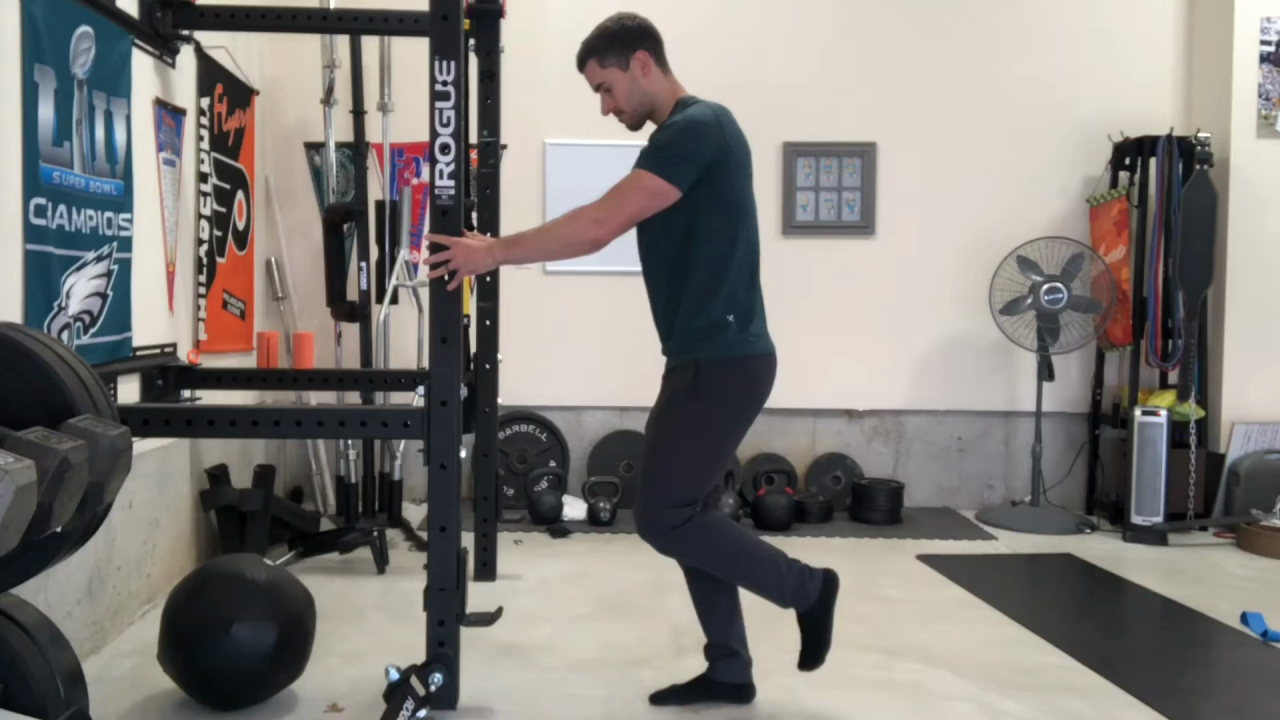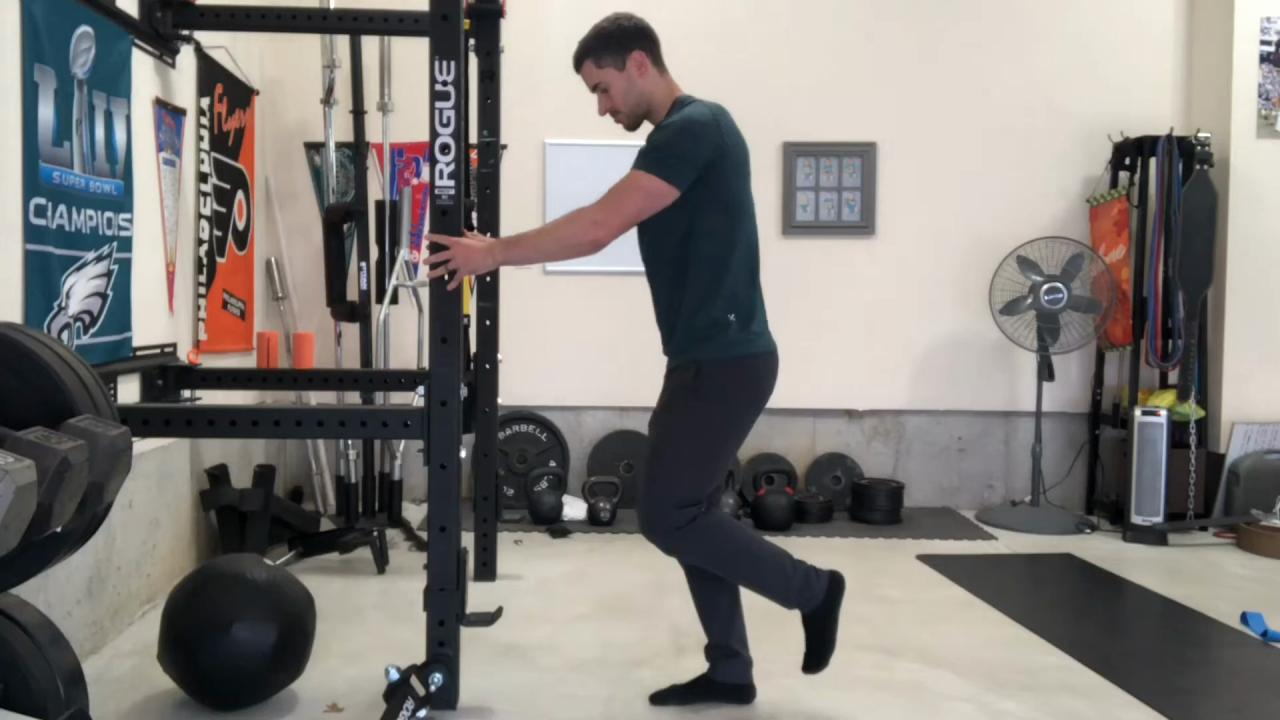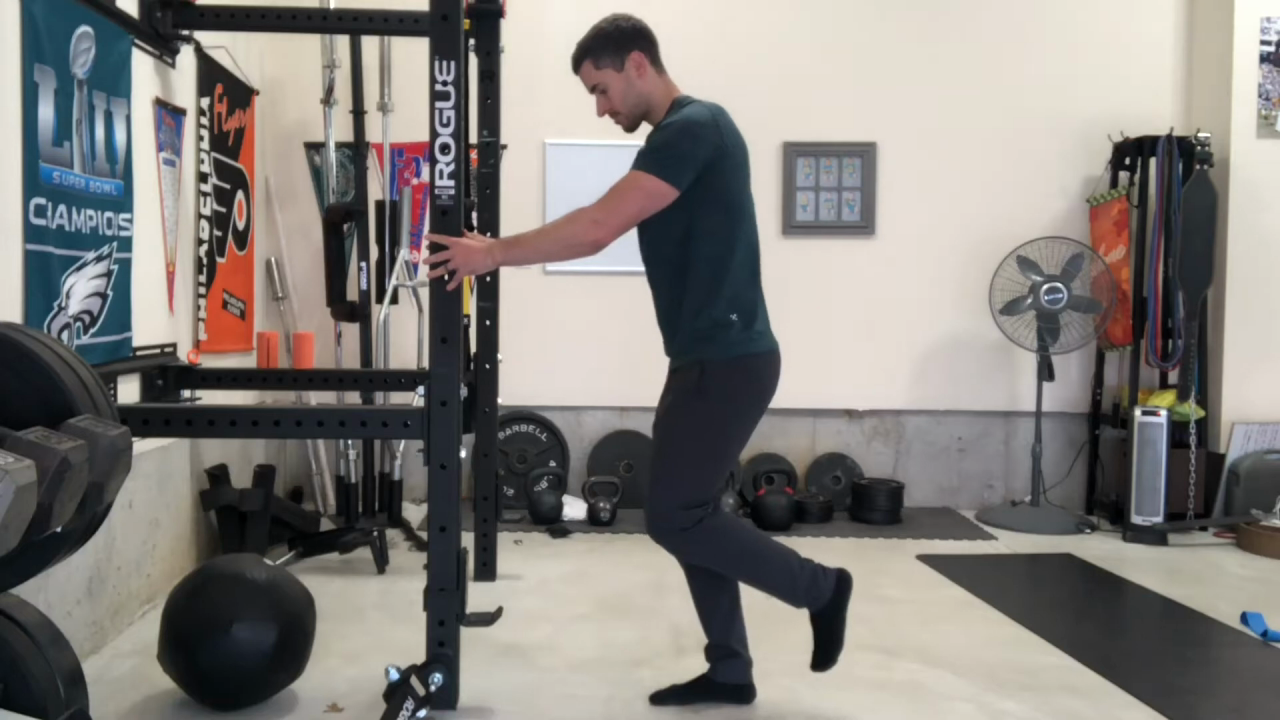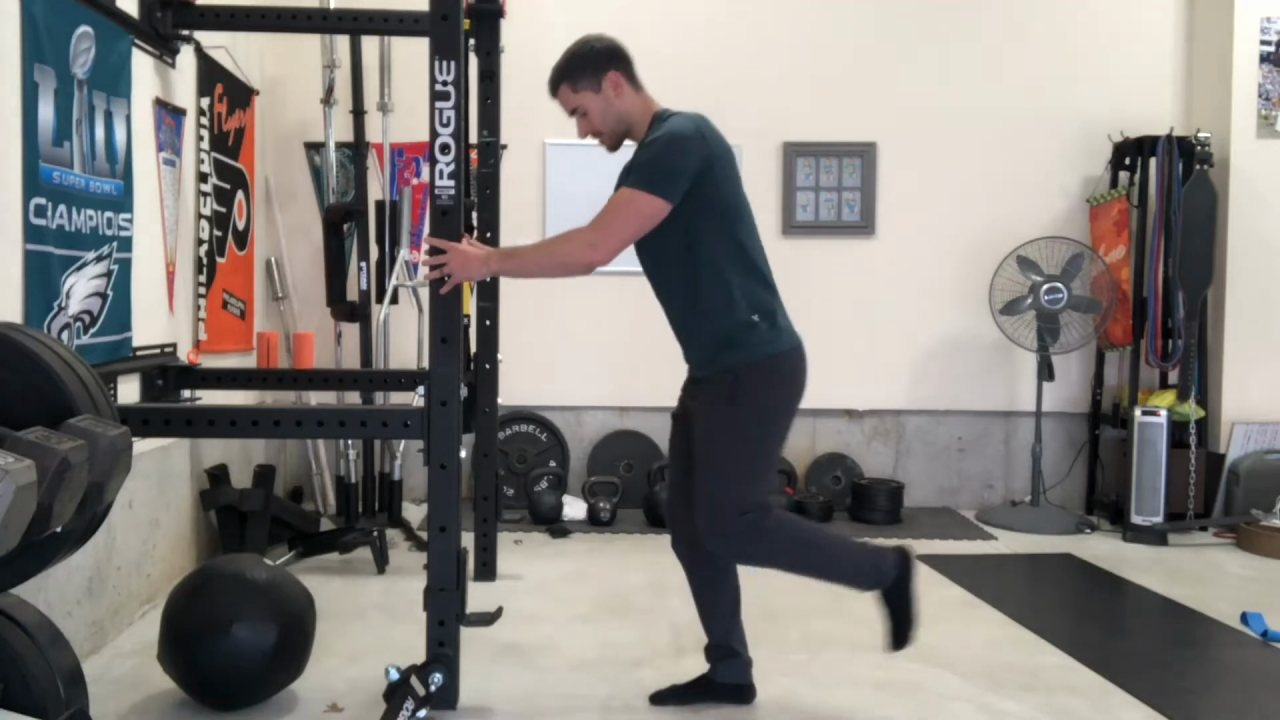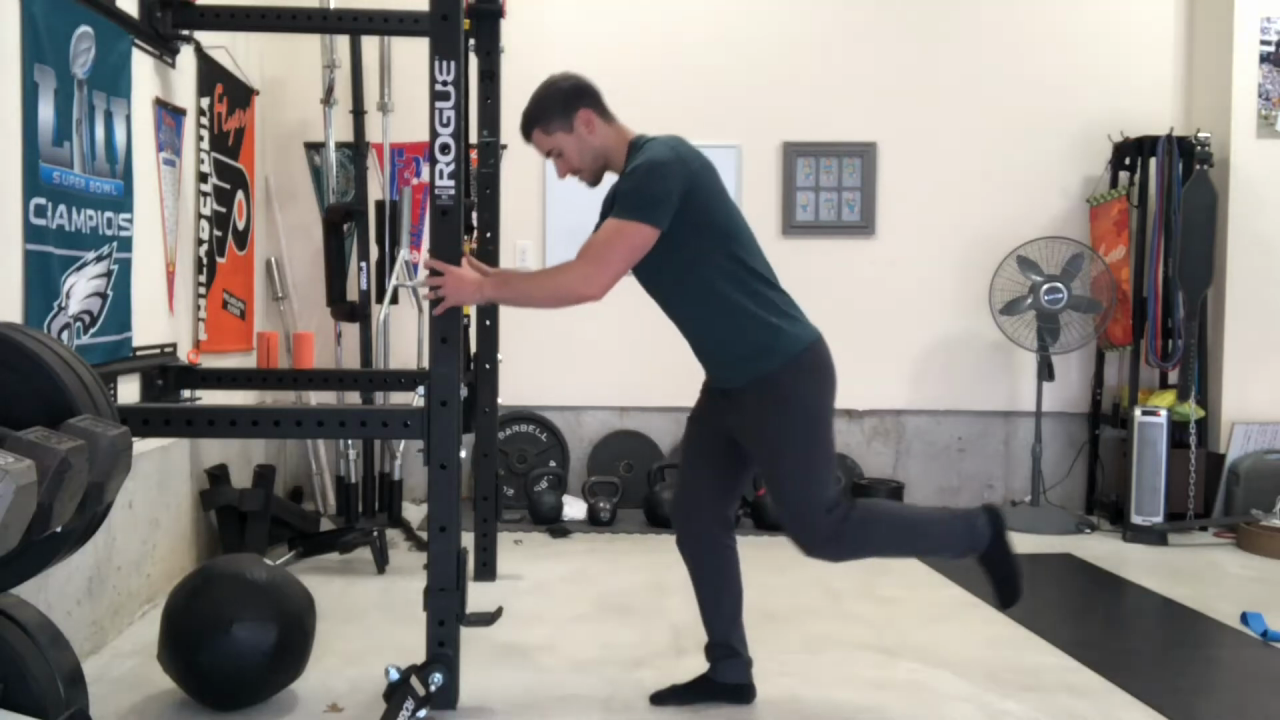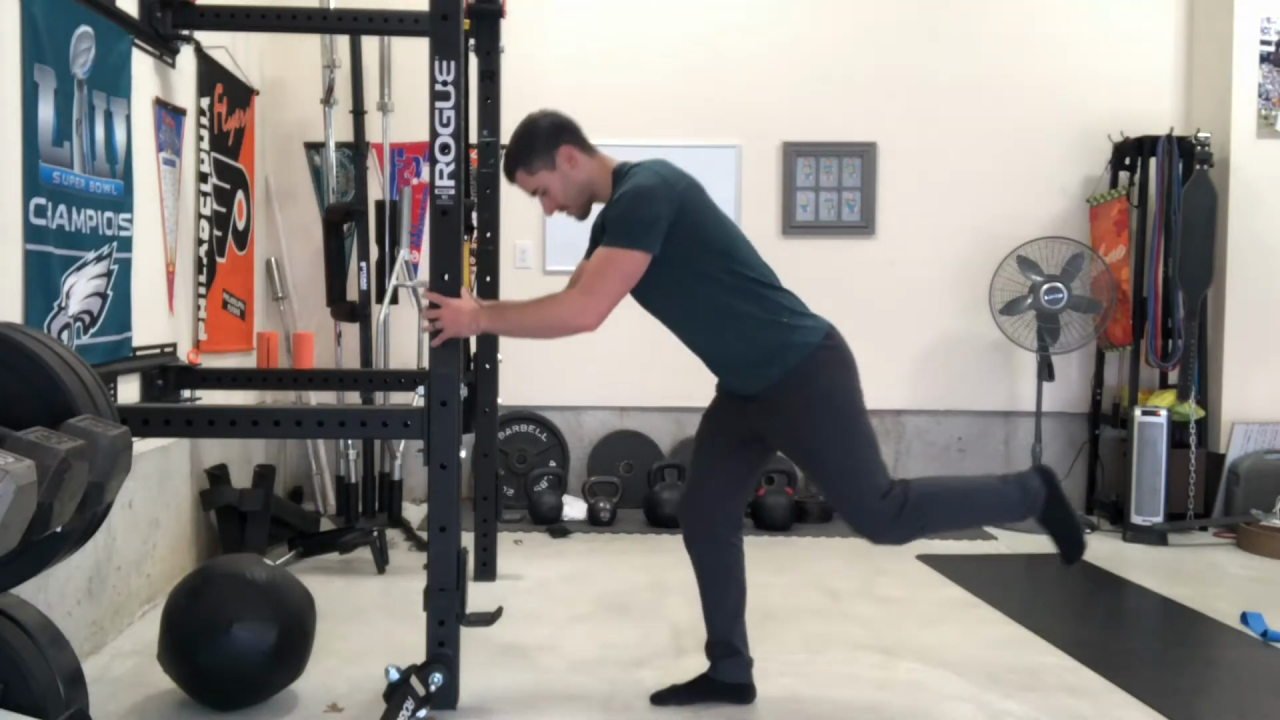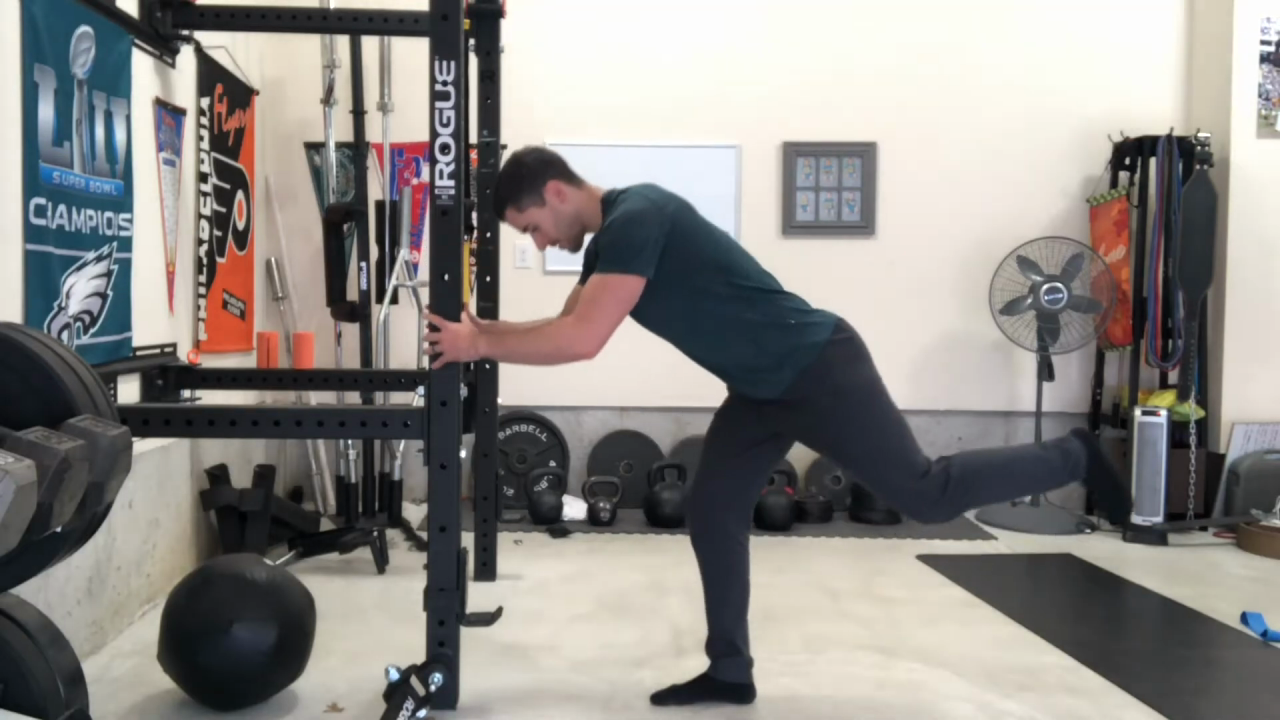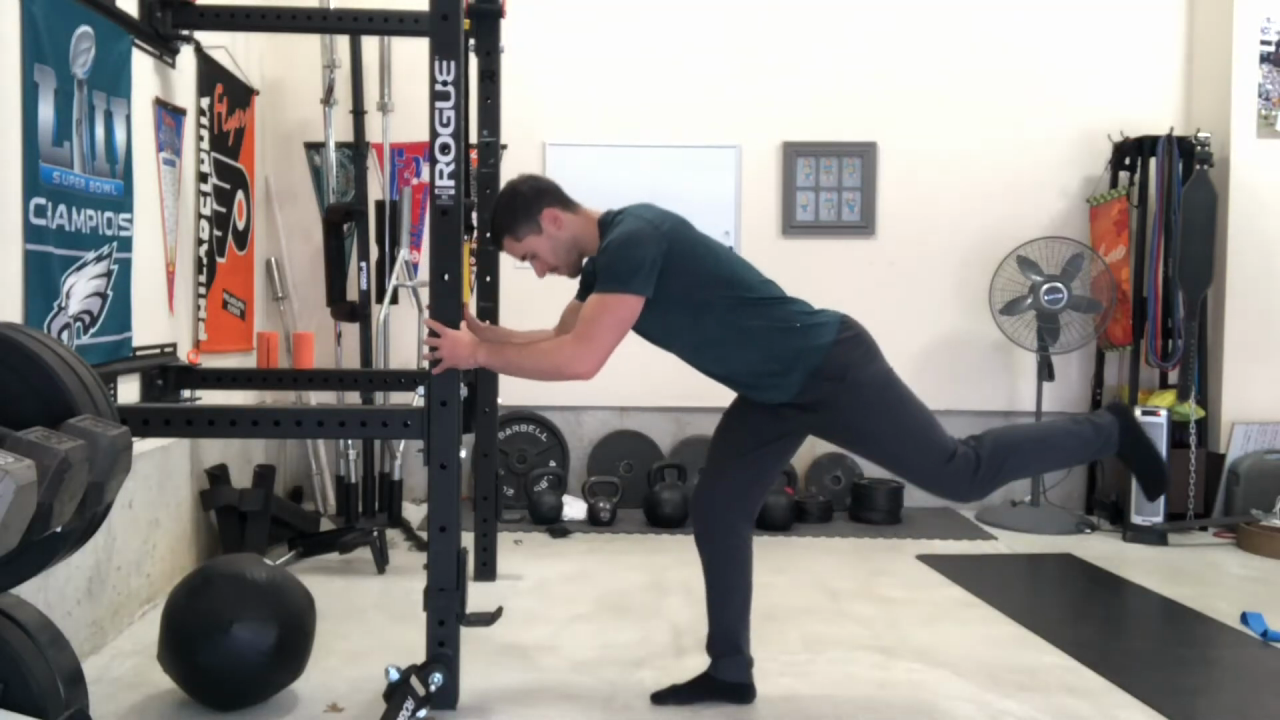
dt=0.3s
person 1, frame 1
left shoulder: (698, 129)
right shoulder: (680, 136)
left elbow: (599, 226)
right elbow: (606, 226)
left wrist: (492, 254)
right wrist: (499, 251)
left hip: (722, 362)
right hip: (704, 359)
left knee: (665, 517)
right knee: (685, 515)
left ankle: (806, 587)
right ankle: (728, 670)
person 1, frame 2
left shoulder: (695, 129)
right shoulder: (678, 136)
left elbow: (598, 228)
right elbow: (603, 228)
left wrist: (493, 255)
right wrist: (499, 251)
left hip: (724, 361)
right hip: (706, 358)
left knee: (669, 518)
right knee: (687, 517)
left ankle: (812, 590)
right ankle: (730, 671)
person 1, frame 3
left shoulder: (694, 128)
right shoulder: (677, 136)
left elbow: (597, 227)
right elbow: (603, 227)
left wrist: (493, 254)
right wrist: (499, 253)
left hip: (726, 361)
right hip: (706, 358)
left knee: (675, 519)
right knee: (688, 517)
left ankle: (820, 588)
right ankle: (729, 671)
person 1, frame 4
left shoulder: (680, 141)
right shoulder: (655, 152)
left elbow: (592, 249)
right elbow: (592, 248)
left wrist: (490, 263)
right wrist: (494, 258)
left hip: (754, 366)
right hip: (717, 367)
left knee: (733, 524)
right knee: (692, 522)
left ankle: (885, 570)
right ankle: (728, 671)
person 1, frame 5
left shoulder: (659, 167)
right shoulder: (633, 185)
left elbow: (589, 282)
right elbow: (584, 277)
left wrist: (484, 291)
right wrist: (491, 280)
left hip: (783, 372)
right hip: (734, 379)
left knee: (818, 529)
right knee: (696, 520)
left ankle: (974, 533)
right ankle: (728, 670)
person 1, frame 6
left shoulder: (646, 194)
right shoulder: (617, 217)
left elbow: (584, 312)
right elbow: (572, 305)
left wrist: (482, 320)
right wrist: (484, 309)
left hip: (803, 370)
right hip: (750, 383)
left knee: (880, 516)
right knee: (704, 516)
left ankle: (1031, 494)
right ankle: (729, 671)
person 1, frame 7
left shoulder: (636, 219)
right shoulder: (609, 242)
left elbow: (582, 340)
right elbow: (566, 326)
left wrist: (478, 346)
right wrist: (482, 328)
left hip: (818, 369)
right hip: (764, 385)
left knee: (924, 495)
right knee: (712, 513)
left ankle: (1073, 459)
right ankle: (729, 669)
person 1, frame 8
left shoulder: (633, 240)
right shoulder: (605, 262)
left elbow: (581, 360)
right elbow: (560, 342)
left wrist: (478, 356)
right wrist: (482, 332)
left hip: (829, 366)
right hip: (776, 388)
left knee: (957, 473)
right knee: (716, 511)
left ankle: (1109, 430)
right ankle: (730, 670)
